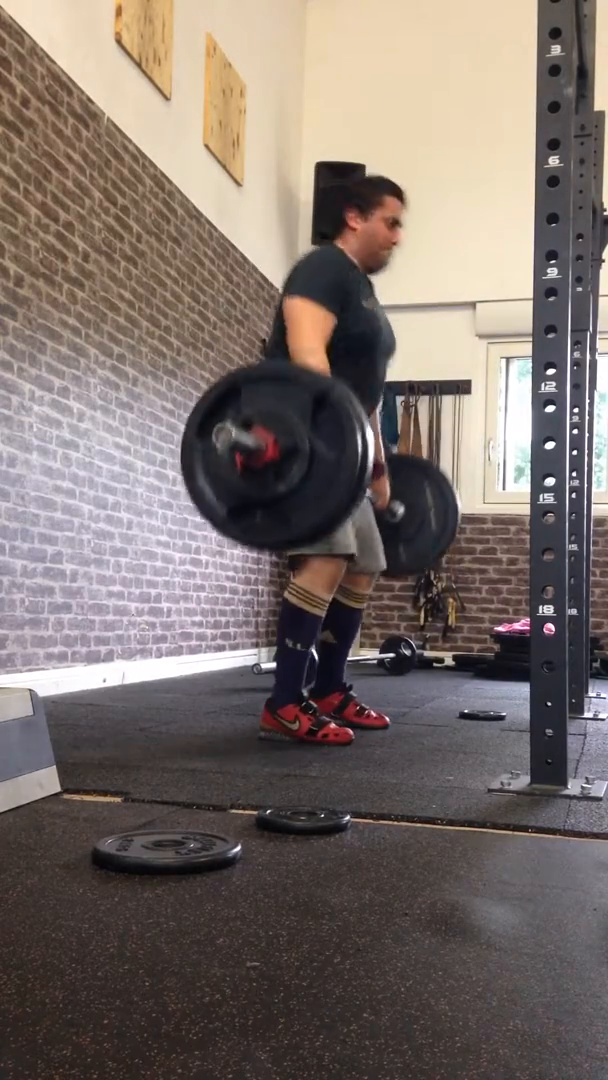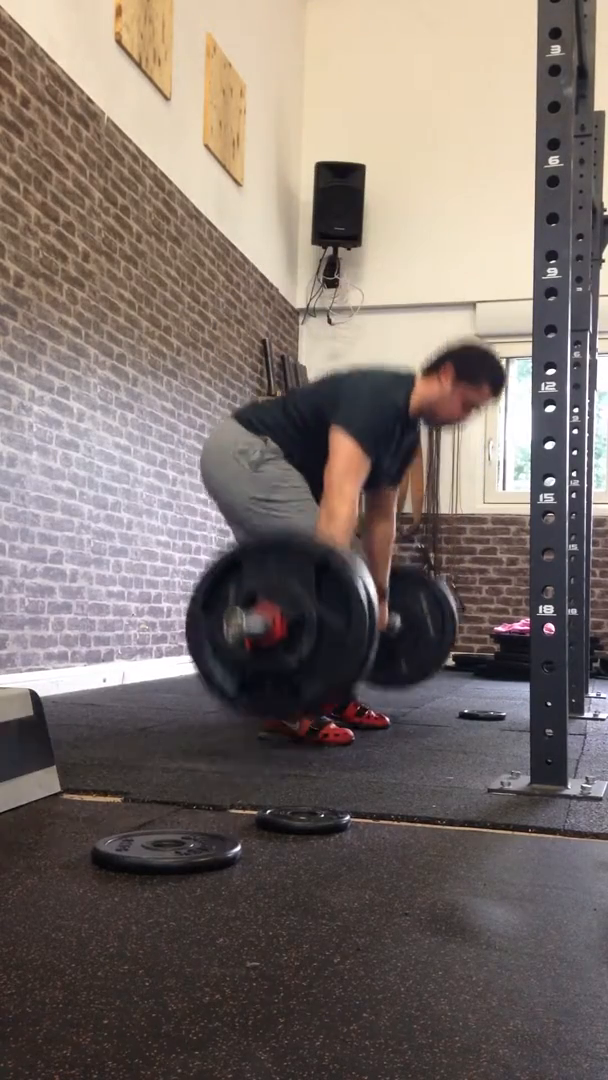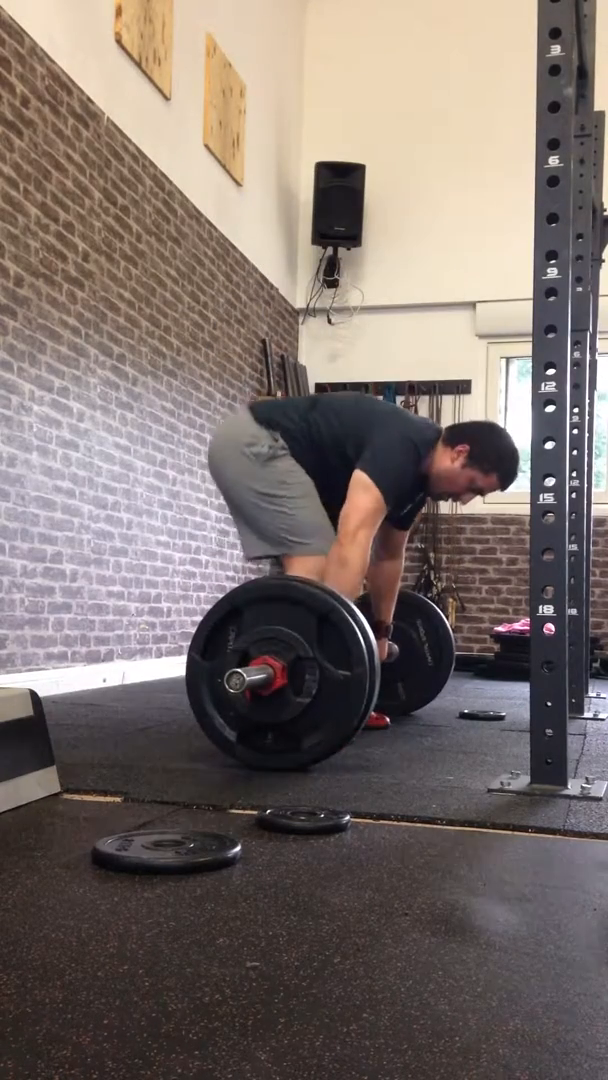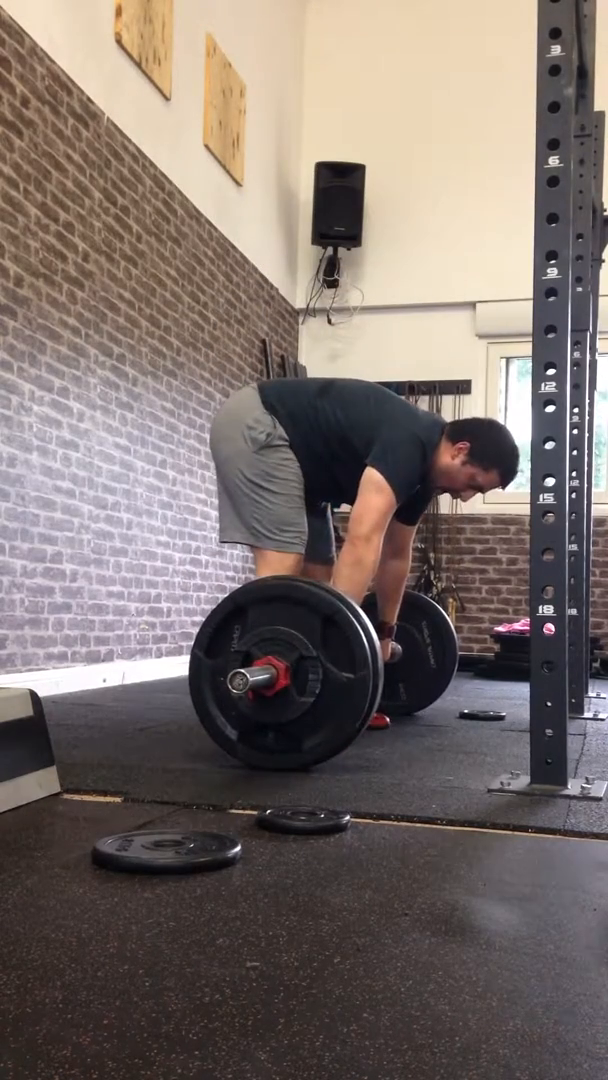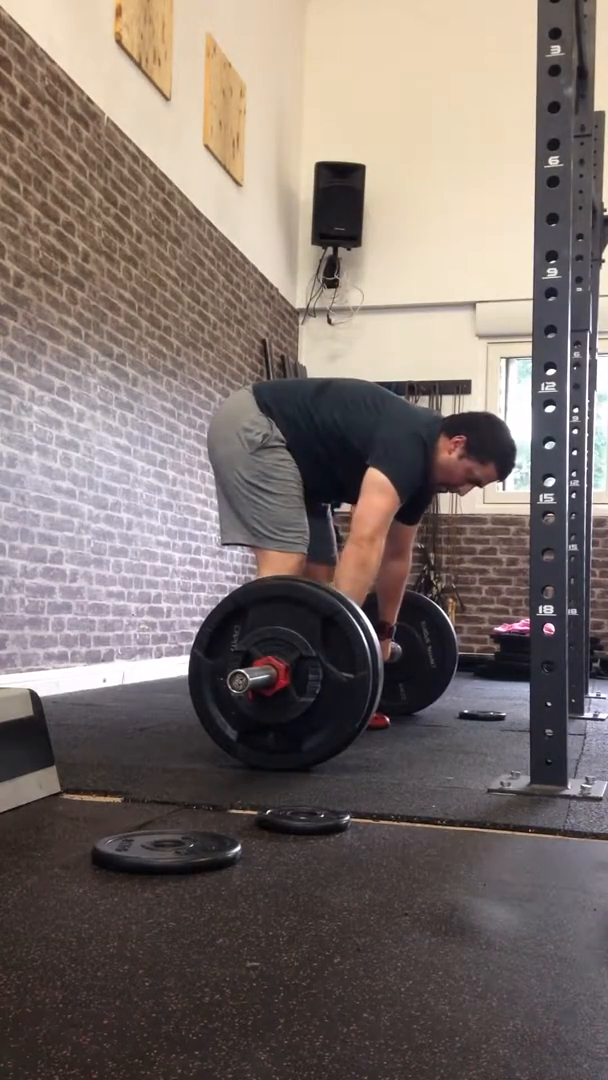
dt=0.5s
person 1, frame 1
left shoulder: (362, 290)
right shoulder: (325, 269)
left elbow: (364, 391)
right elbow: (307, 350)
left wrist: (378, 470)
left knee: (361, 570)
right knee: (322, 557)
left ankle: (329, 694)
right ankle: (284, 704)
person 1, frame 2
left shoulder: (406, 431)
right shoulder: (378, 400)
left elbow: (381, 517)
right elbow: (340, 497)
left wrist: (380, 594)
left hip: (276, 463)
right hip: (243, 450)
left ankle: (331, 697)
person 1, frame 3
left shoulder: (417, 474)
right shoulder: (402, 448)
left elbow: (389, 557)
right elbow: (353, 539)
left wrist: (381, 631)
left hip: (263, 447)
right hip: (251, 440)
left knee: (335, 573)
right knee: (313, 560)
person 1, frame 4
left shoulder: (424, 472)
right shoulder: (409, 448)
left elbow: (396, 561)
right elbow: (364, 540)
left wrist: (385, 634)
right hip: (254, 427)
left knee: (317, 574)
right knee: (285, 566)
person 1, frame 5
left shoulder: (421, 470)
right shoulder: (408, 443)
left elbow: (396, 556)
right elbow: (368, 539)
left wrist: (384, 633)
right hip: (252, 426)
left knee: (319, 572)
right knee: (285, 563)
